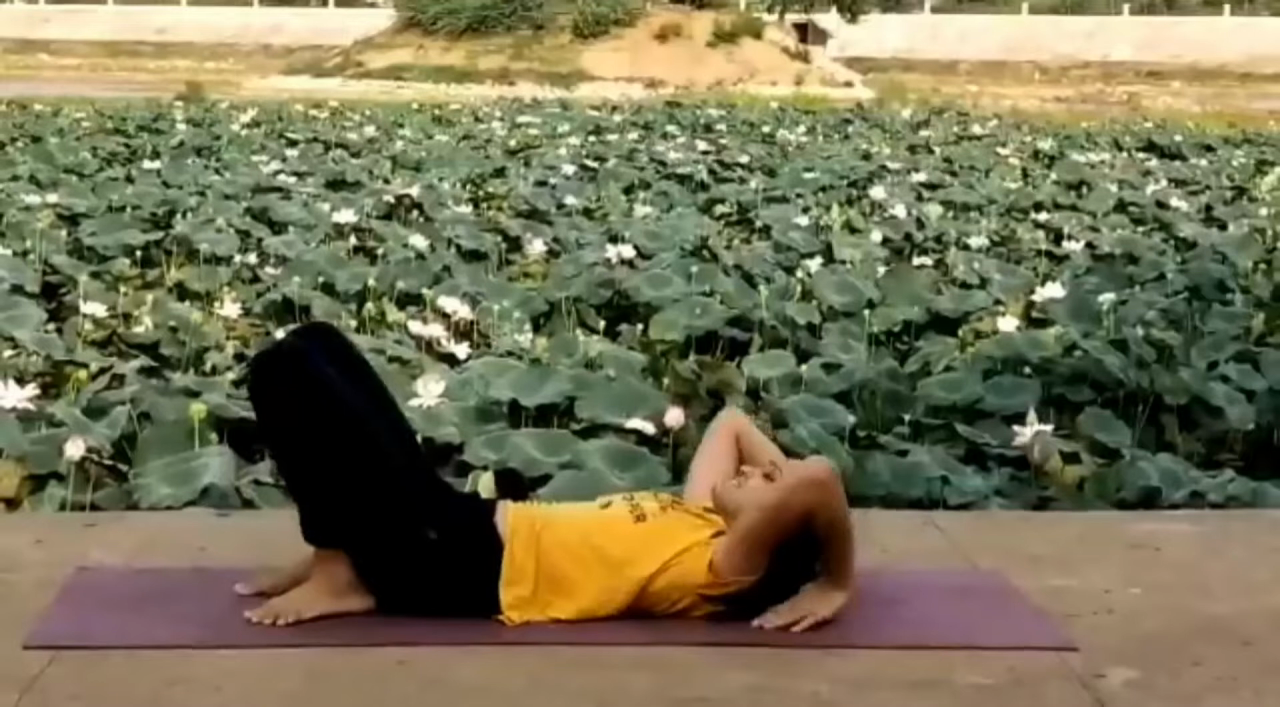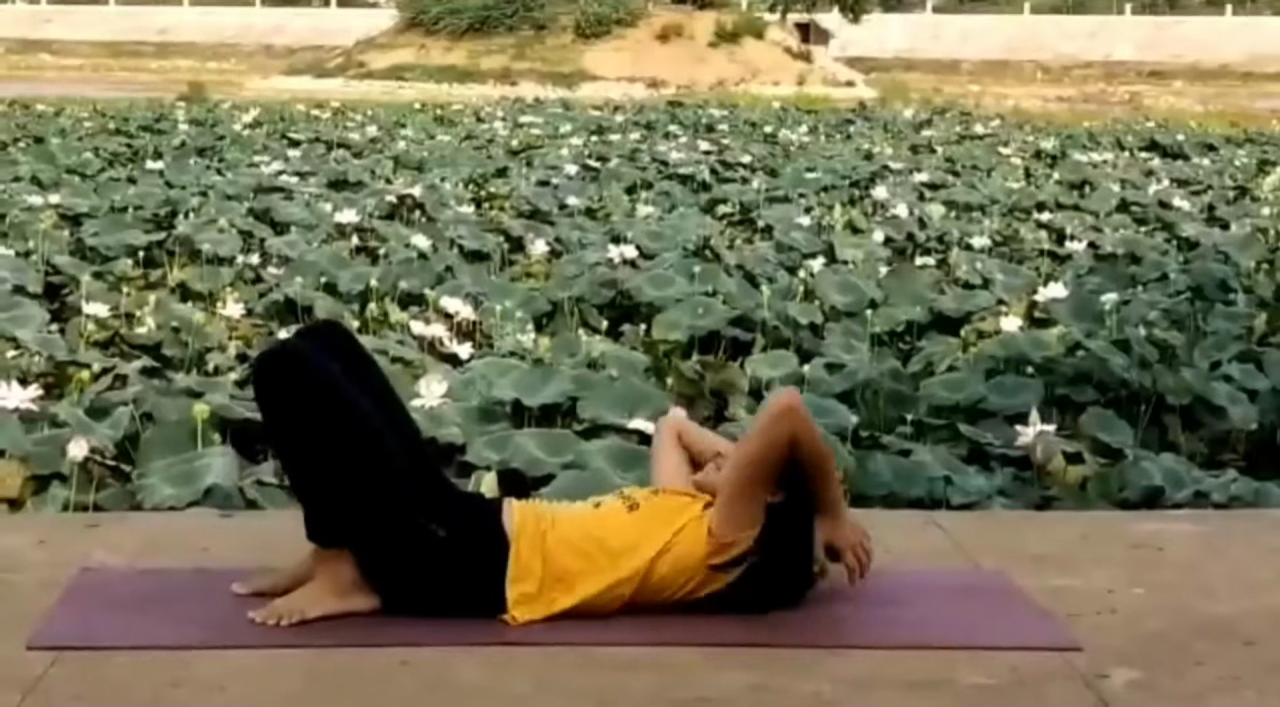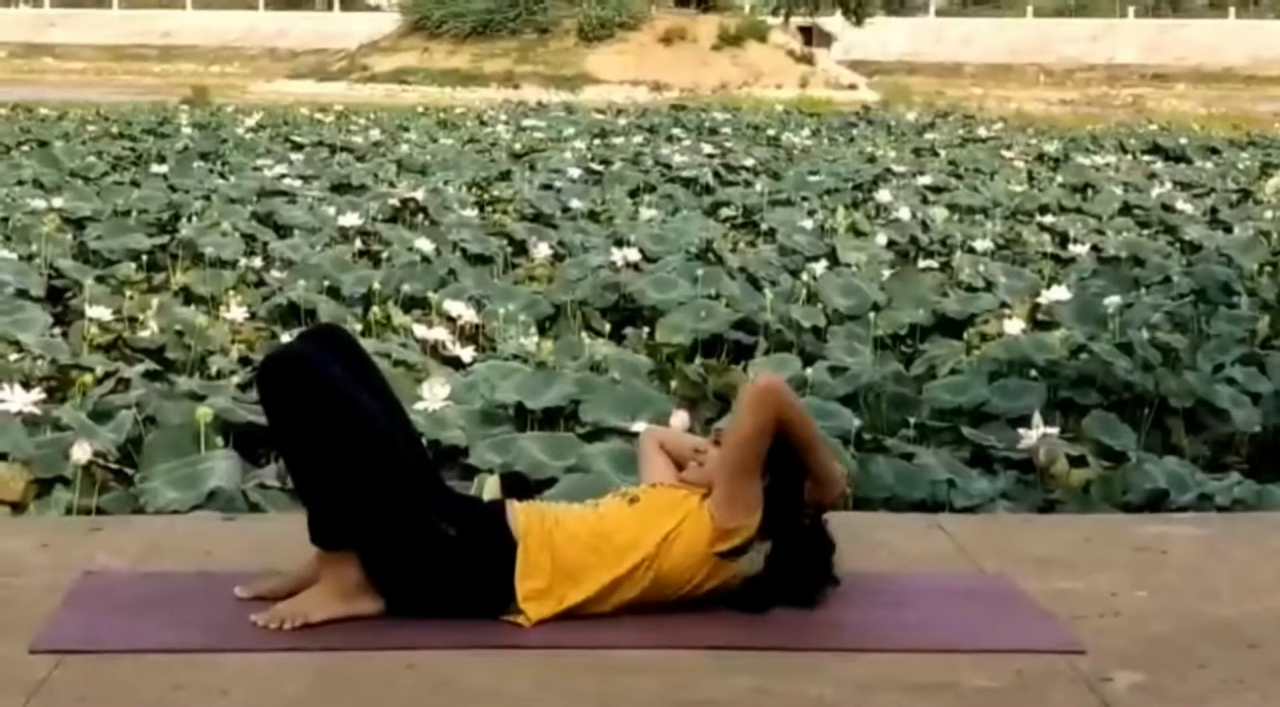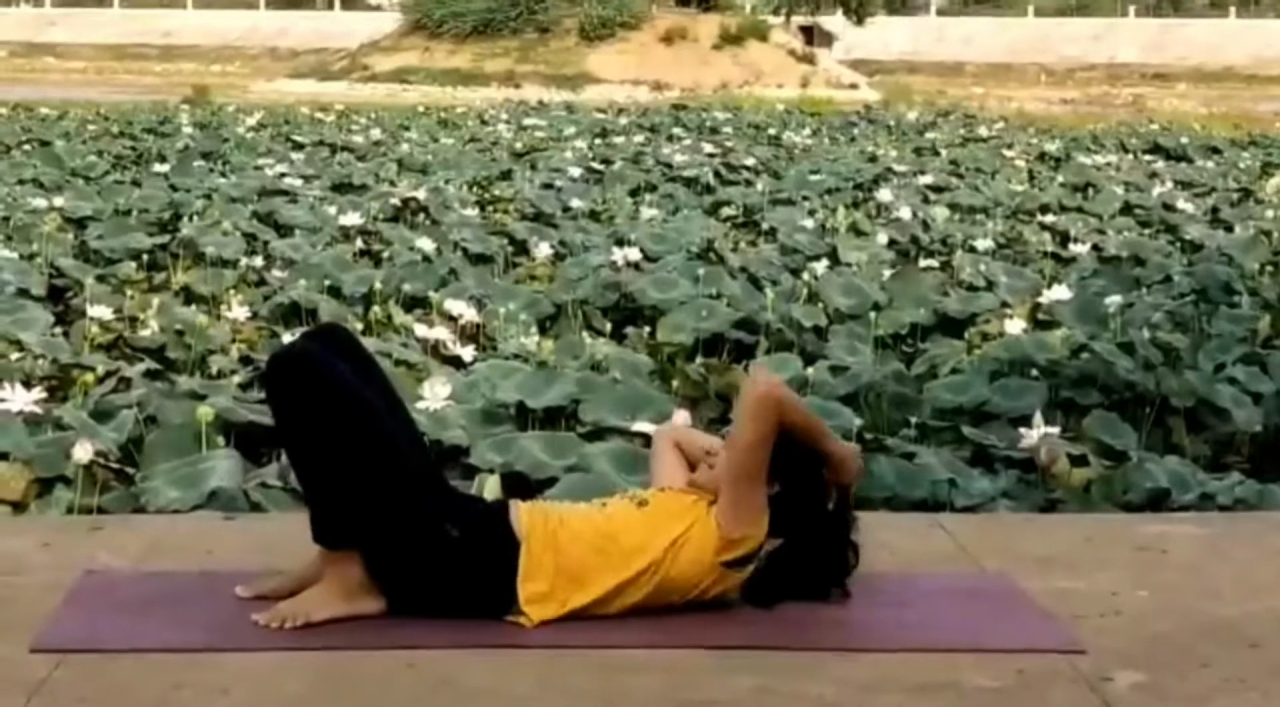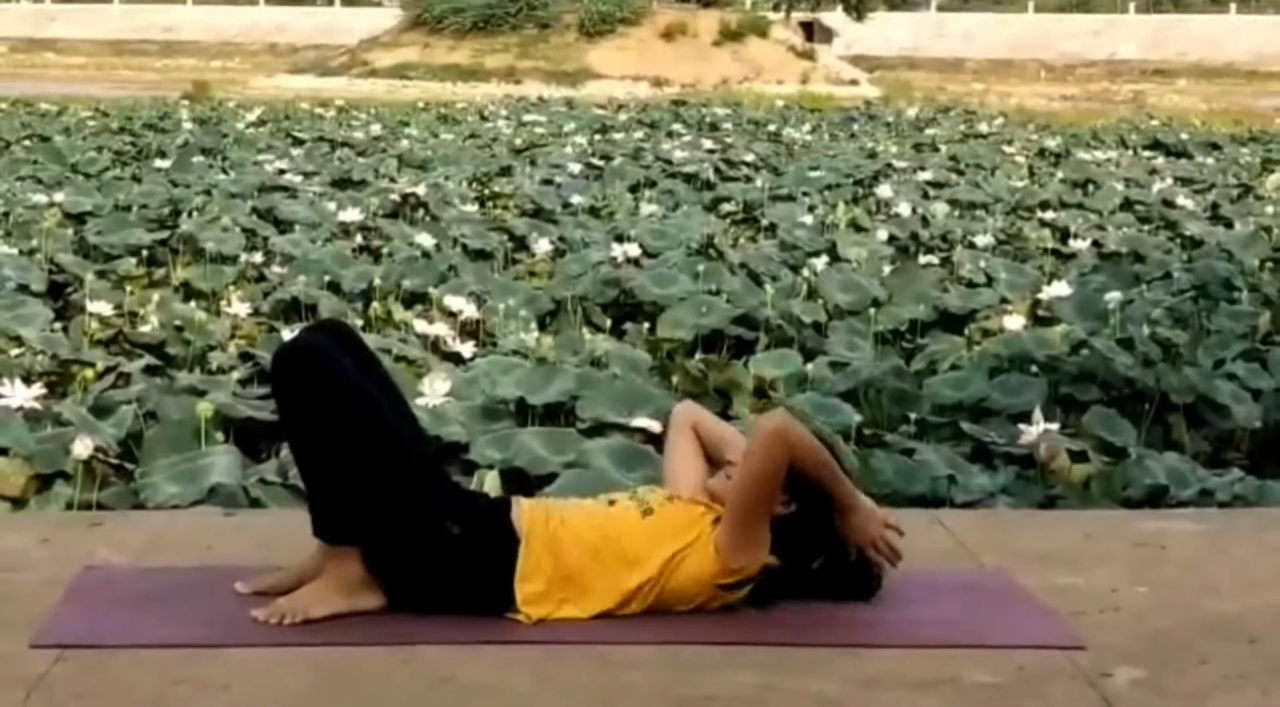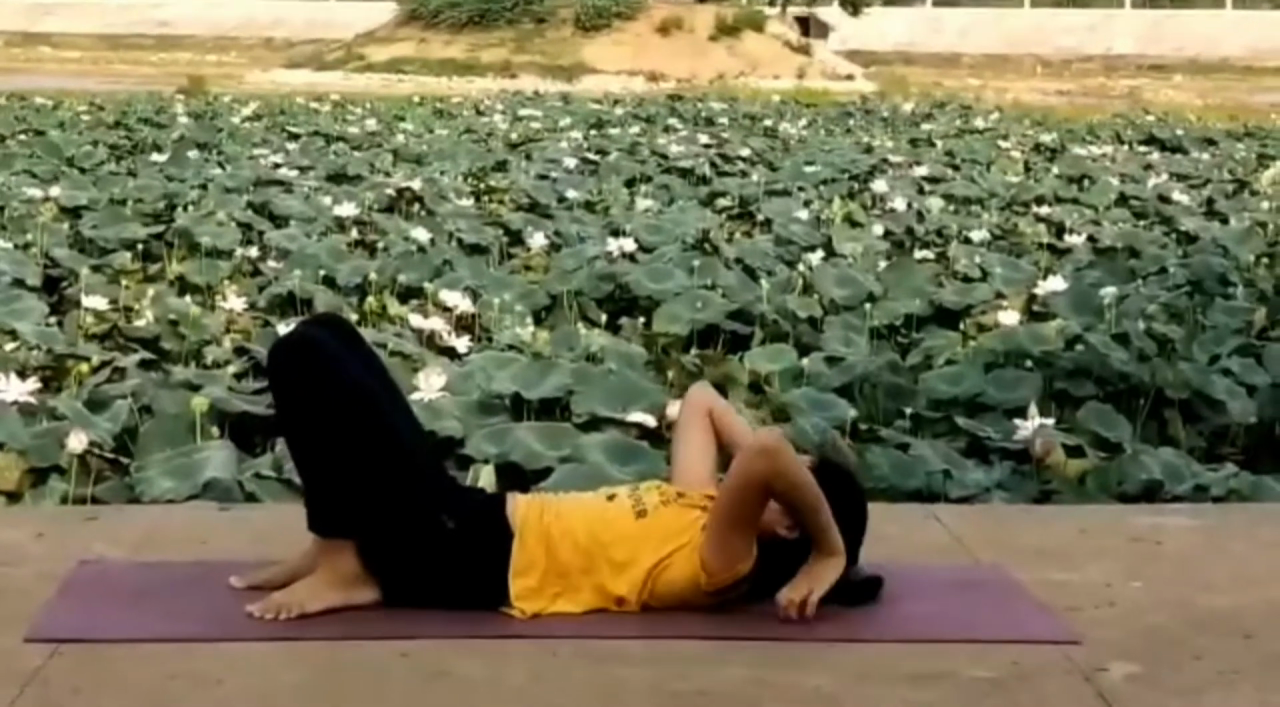
dt=0.2s
person 1, frame 1
left shoulder: (722, 570)
right shoulder: (702, 518)
left elbow: (819, 477)
right elbow: (731, 421)
left wrist: (838, 582)
right wrist: (786, 469)
left hip: (451, 566)
right hip: (471, 525)
left knee: (283, 369)
right knee: (316, 343)
left ankle: (340, 578)
right ankle: (336, 554)
person 1, frame 2
left shoulder: (724, 540)
right shoulder: (692, 508)
left elbow: (784, 406)
right elbow: (672, 424)
left wrist: (831, 512)
right wrist: (740, 453)
left hip: (458, 565)
right hip: (473, 523)
left knee: (286, 368)
right knee: (323, 341)
left ankle: (343, 580)
right ankle: (337, 553)
person 1, frame 3
left shoulder: (726, 525)
right shoulder: (692, 507)
left elbow: (764, 390)
right elbow: (652, 435)
left wrist: (823, 469)
right wrist: (709, 452)
left hip: (464, 568)
right hip: (471, 530)
left knee: (290, 371)
right knee: (324, 346)
left ankle: (347, 582)
right ankle: (338, 558)
person 1, frame 4
left shoulder: (732, 533)
right shoulder: (698, 510)
left elbow: (763, 393)
right elbow: (668, 434)
left wrist: (833, 454)
right wrist: (725, 454)
left hip: (467, 567)
right hip: (476, 529)
left knee: (298, 368)
right knee: (327, 345)
left ankle: (349, 581)
right ankle: (339, 558)
person 1, frame 5
left shoulder: (732, 557)
right shoulder: (703, 511)
left elbow: (776, 429)
right elbow: (685, 415)
left wrist: (853, 509)
right wrist: (750, 452)
left hip: (466, 563)
right hip: (480, 525)
left knee: (304, 363)
right knee: (328, 340)
left ankle: (350, 577)
right ankle: (343, 552)
person 1, frame 6
left shoulder: (724, 563)
right shoulder: (703, 504)
left elbow: (767, 449)
right elbow: (700, 397)
left wrist: (830, 552)
right wrist: (775, 464)
left hip: (457, 557)
right hip: (477, 519)
left knee: (300, 356)
right knee: (325, 335)
left ankle: (344, 570)
right ankle: (335, 547)
